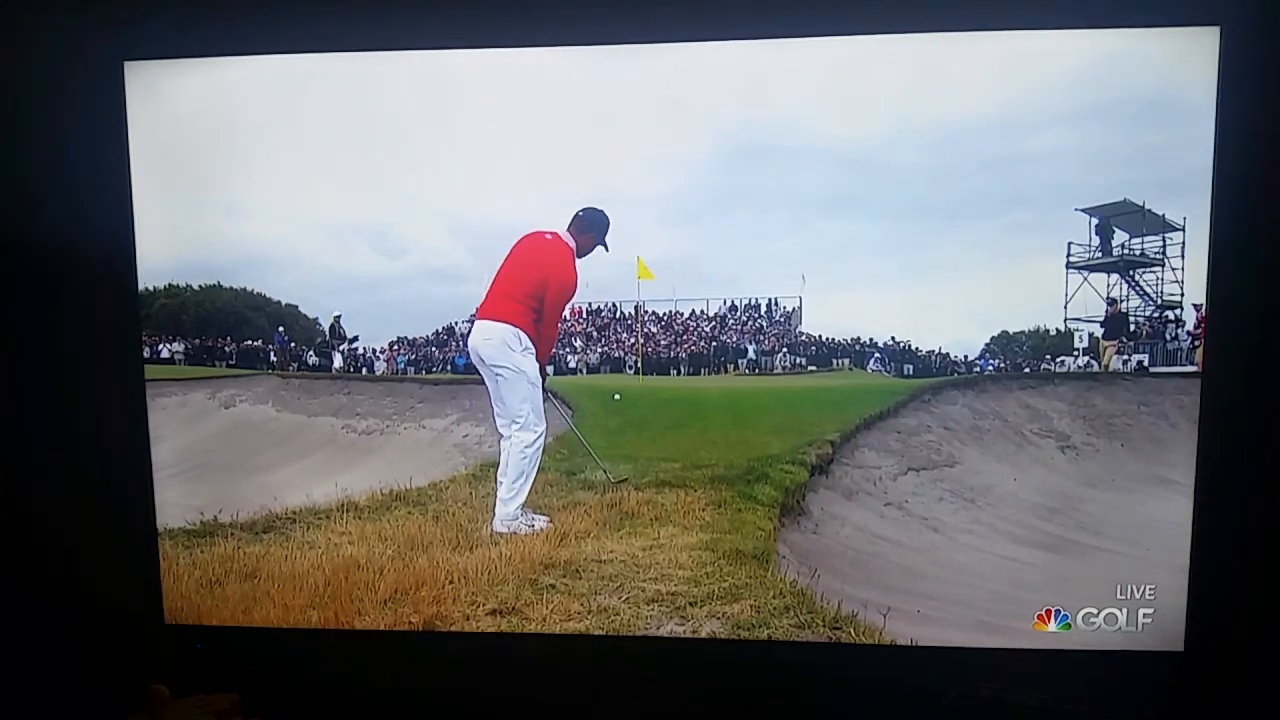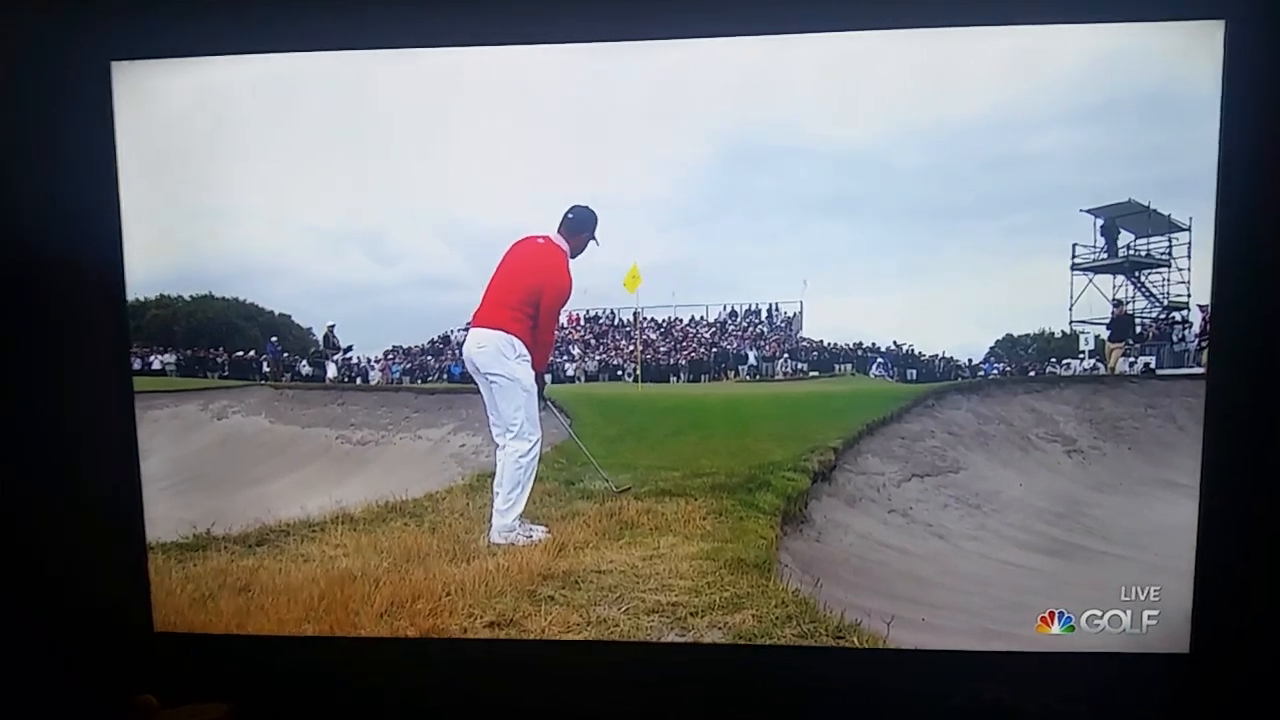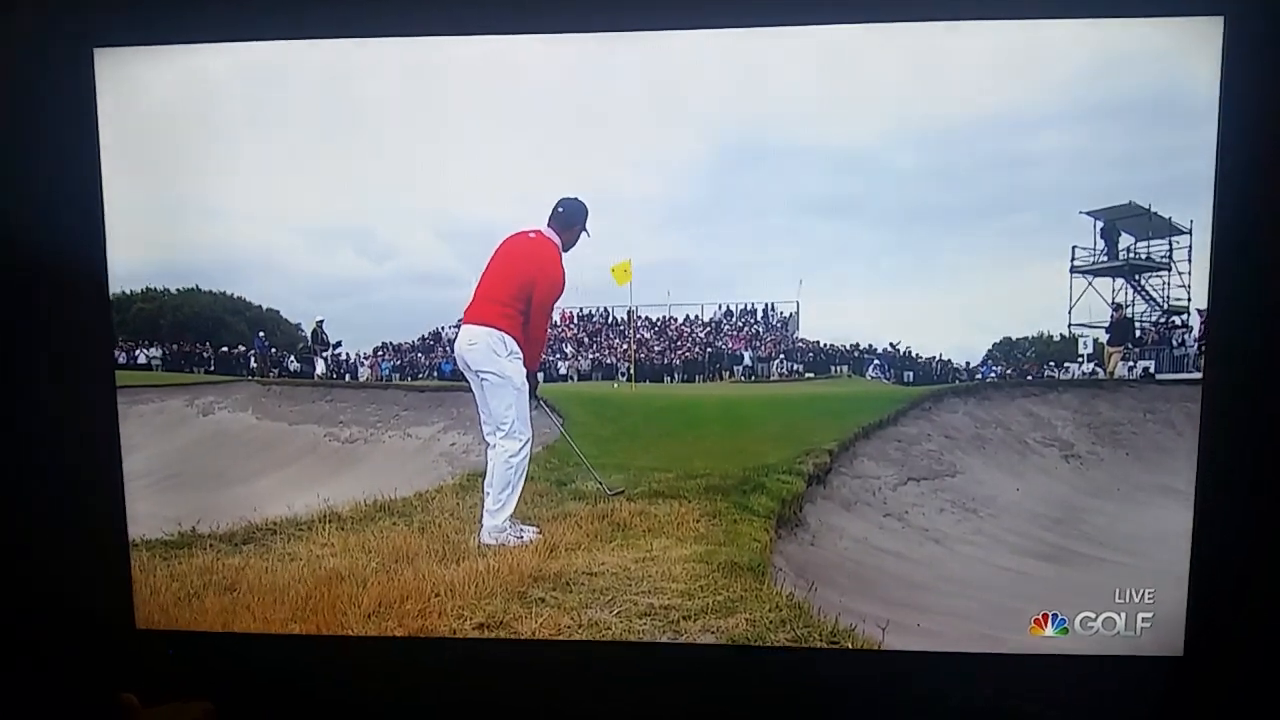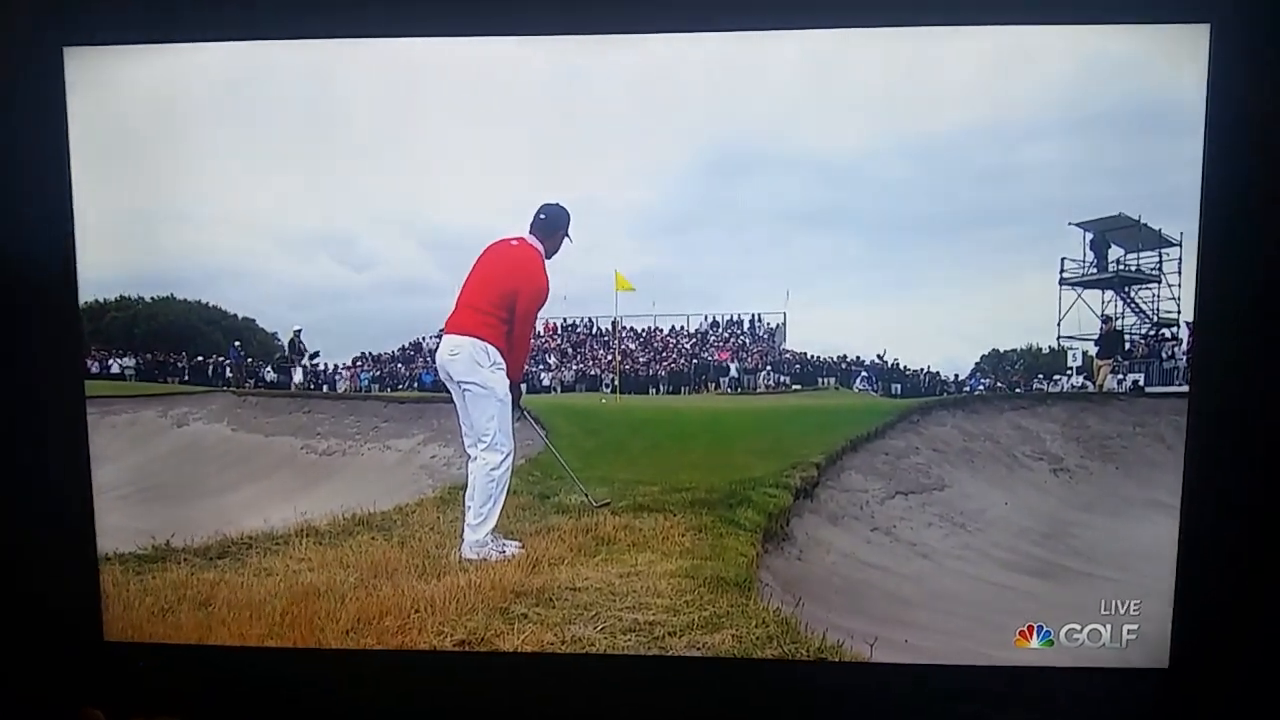
dt=0.4s
person 1, frame 1
left shoulder: (534, 239)
right shoulder: (565, 270)
right elbow: (548, 324)
left wrist: (534, 365)
right wrist: (540, 366)
left hip: (481, 334)
right hip: (508, 339)
left knee: (512, 429)
right knee: (530, 430)
left ankle: (509, 508)
right ankle: (508, 516)
person 1, frame 2
left shoulder: (526, 244)
right shoulder: (558, 274)
right elbow: (544, 329)
left wrist: (532, 371)
right wrist: (539, 374)
left hip: (476, 341)
right hip: (504, 347)
left knee: (508, 438)
right knee: (524, 439)
left ankle: (506, 519)
right ankle: (505, 527)
person 1, frame 3
left shoulder: (518, 240)
right shoulder: (551, 268)
right elbow: (537, 325)
left wrist: (524, 369)
right wrist: (531, 371)
left hip: (468, 338)
right hip: (495, 344)
left knee: (499, 437)
right knee: (515, 437)
left ankle: (497, 519)
right ankle: (495, 527)
person 1, frame 4
left shoulder: (500, 247)
right shoulder: (535, 276)
right elbow: (520, 334)
left wrist: (507, 378)
right wrist: (514, 381)
left hip: (450, 348)
right hip: (478, 354)
left knee: (481, 450)
right knee: (496, 450)
left ankle: (479, 533)
right ankle: (476, 542)
